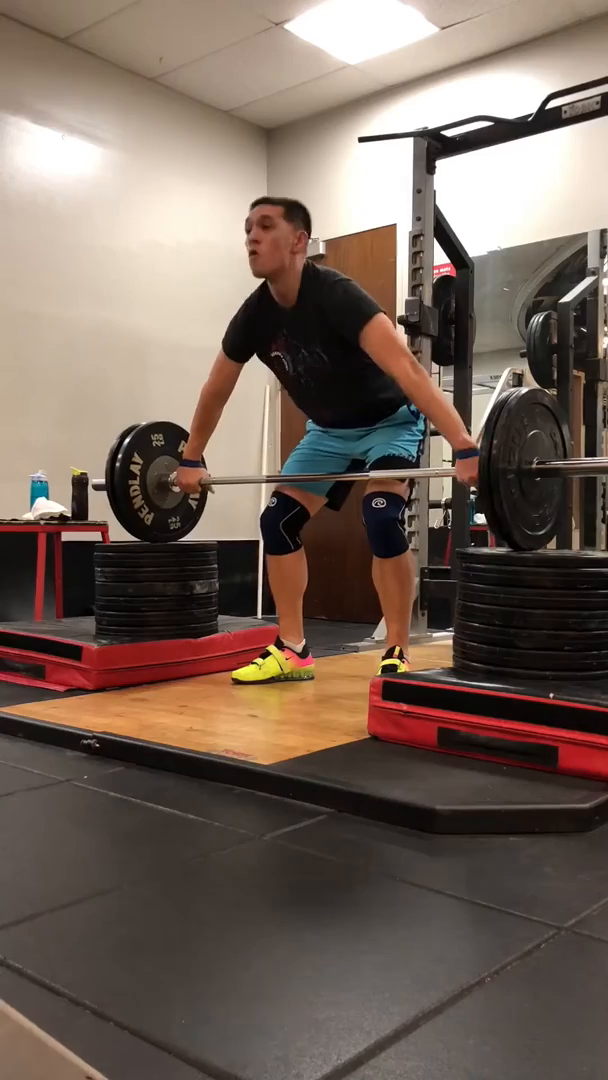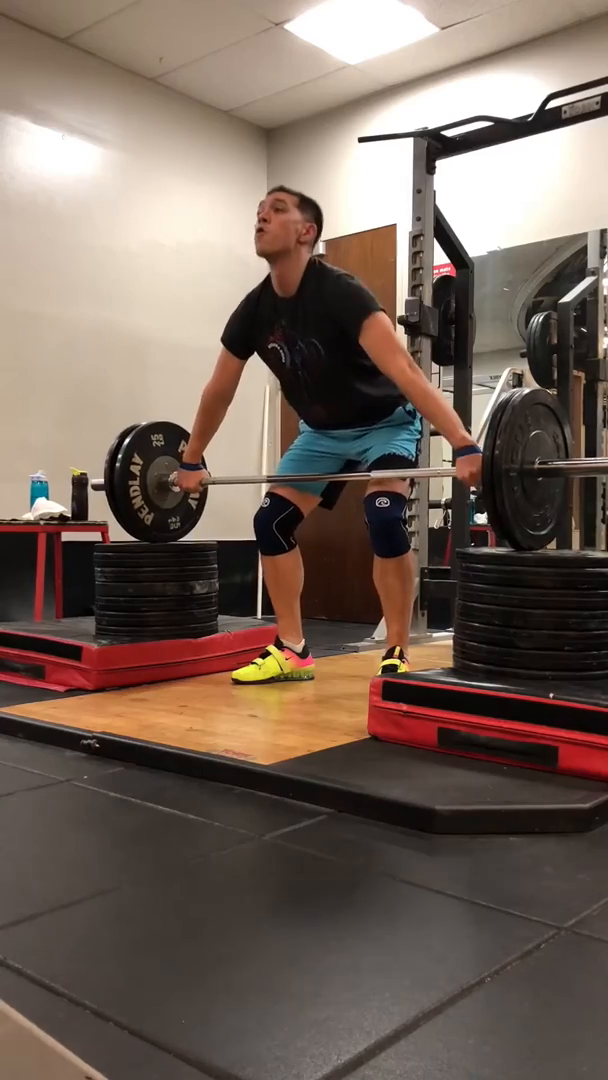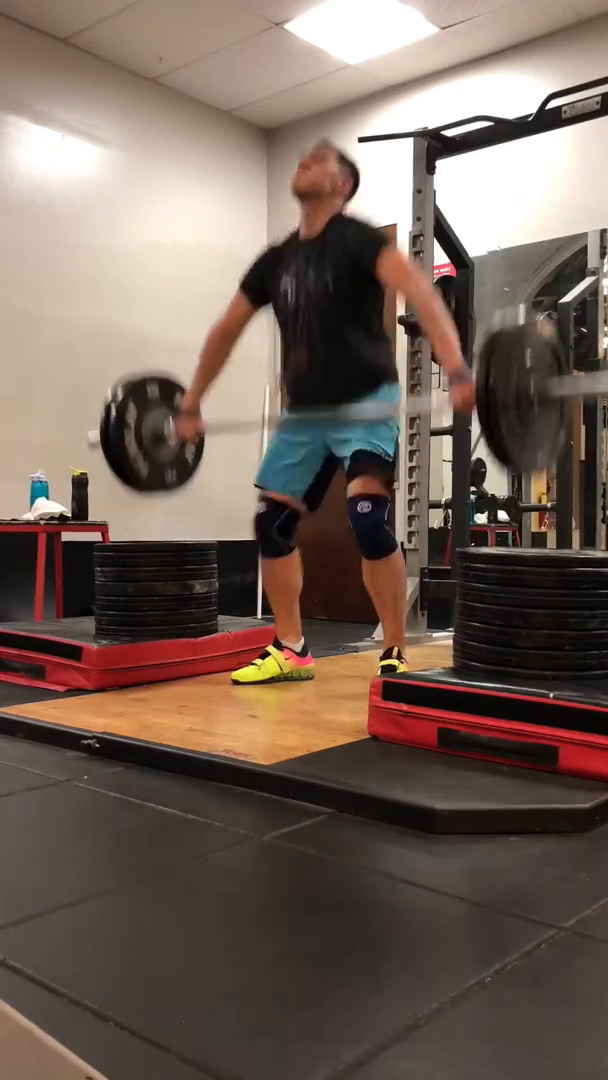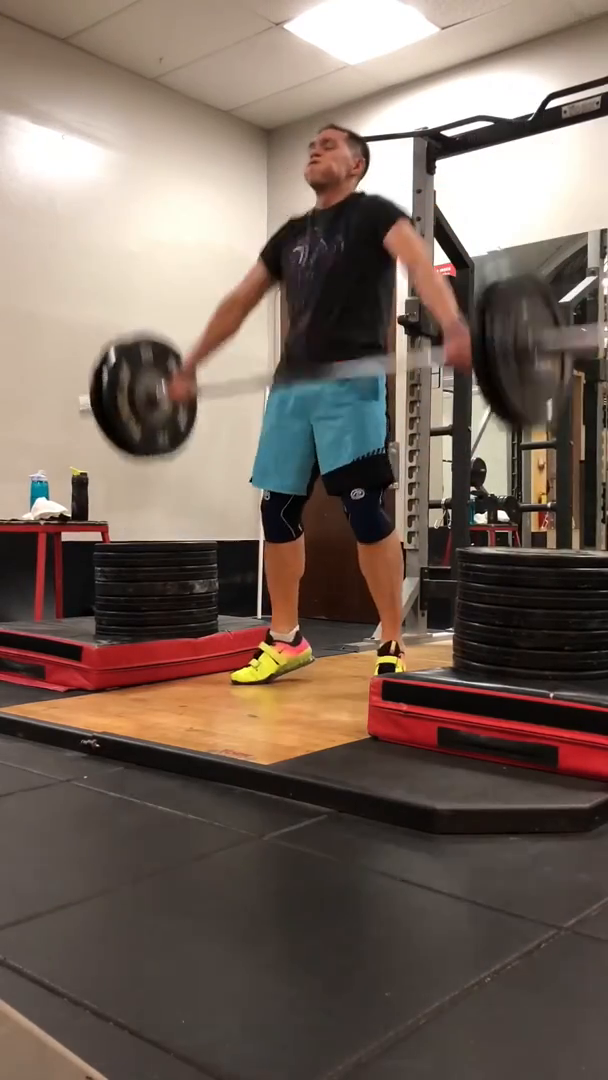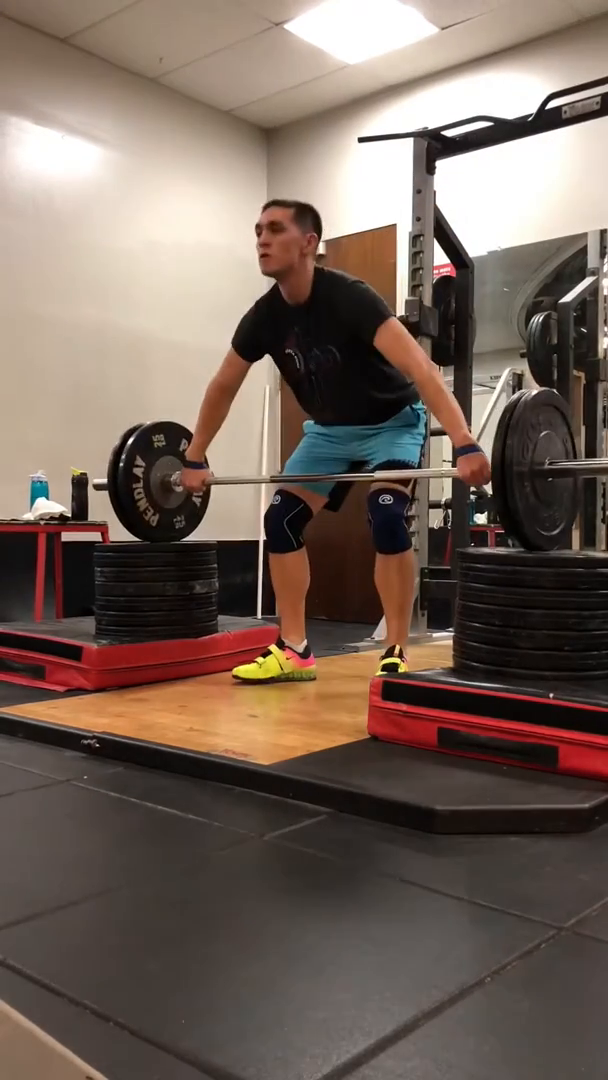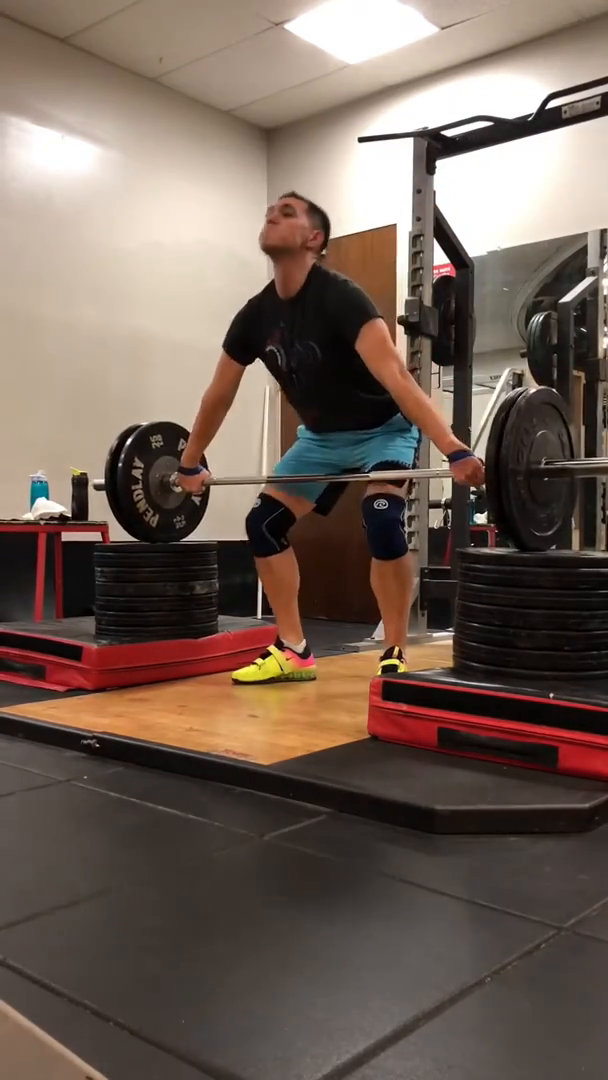
dt=0.7s
person 1, frame 1
left shoulder: (335, 296)
right shoulder: (253, 316)
left elbow: (406, 370)
right elbow: (216, 390)
left wrist: (465, 450)
right wrist: (191, 460)
left hip: (389, 421)
right hip: (329, 428)
left knee: (381, 518)
right knee: (279, 519)
left ankle: (397, 657)
right ankle: (292, 651)
person 1, frame 2
left shoulder: (338, 291)
right shoulder: (253, 311)
left elbow: (403, 369)
right elbow: (219, 391)
left wrist: (465, 448)
right wrist: (191, 462)
left hip: (384, 422)
right hip: (322, 430)
left knee: (384, 517)
right knee: (272, 521)
left ankle: (397, 657)
right ankle: (292, 650)
person 1, frame 3
left shoulder: (358, 238)
right shoulder: (276, 257)
left elbow: (421, 294)
right elbow: (226, 331)
left wrist: (457, 373)
right wrist: (190, 406)
left hip: (364, 402)
right hip: (304, 411)
left knee: (367, 516)
right knee: (271, 521)
left ankle: (394, 655)
right ankle: (291, 649)
person 1, frame 4
left shoulder: (372, 213)
right shoulder: (294, 232)
left elbow: (420, 262)
right elbow: (241, 301)
left wrist: (453, 329)
right wrist: (190, 365)
left hip: (350, 382)
right hip: (291, 384)
left knee: (362, 505)
right knee: (277, 507)
left ankle: (393, 649)
right ankle: (286, 639)
person 1, frame 5
left shoulder: (349, 298)
right shoulder: (263, 317)
left elbow: (420, 367)
right elbow: (222, 388)
left wrist: (465, 445)
right wrist: (194, 459)
left hip: (391, 421)
right hip: (329, 427)
left knee: (386, 516)
right knee: (281, 517)
left ankle: (395, 656)
right ankle: (293, 651)
person 1, frame 6
left shoulder: (339, 297)
right shoulder: (255, 315)
left elbow: (395, 376)
right elbow: (218, 395)
left wrist: (455, 452)
right wrist: (190, 462)
left hip: (381, 429)
right hip: (321, 435)
left knee: (381, 519)
right knee: (265, 520)
left ankle: (395, 657)
right ankle: (292, 650)
